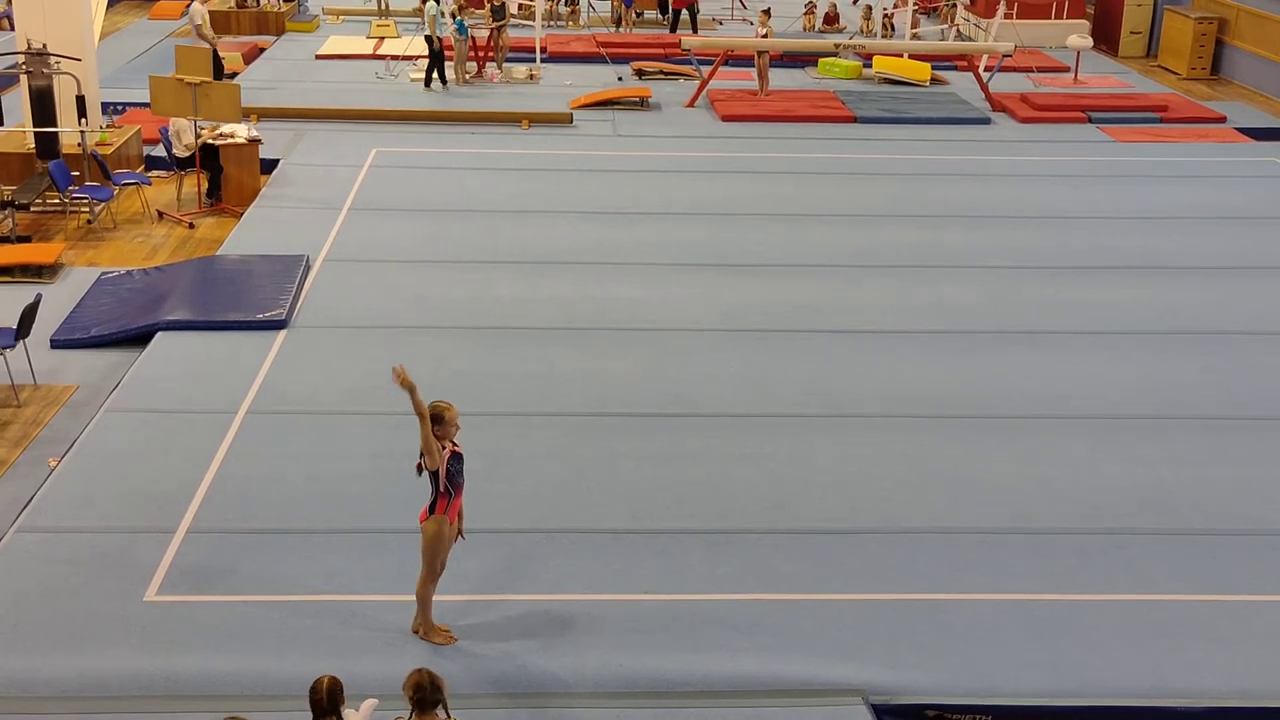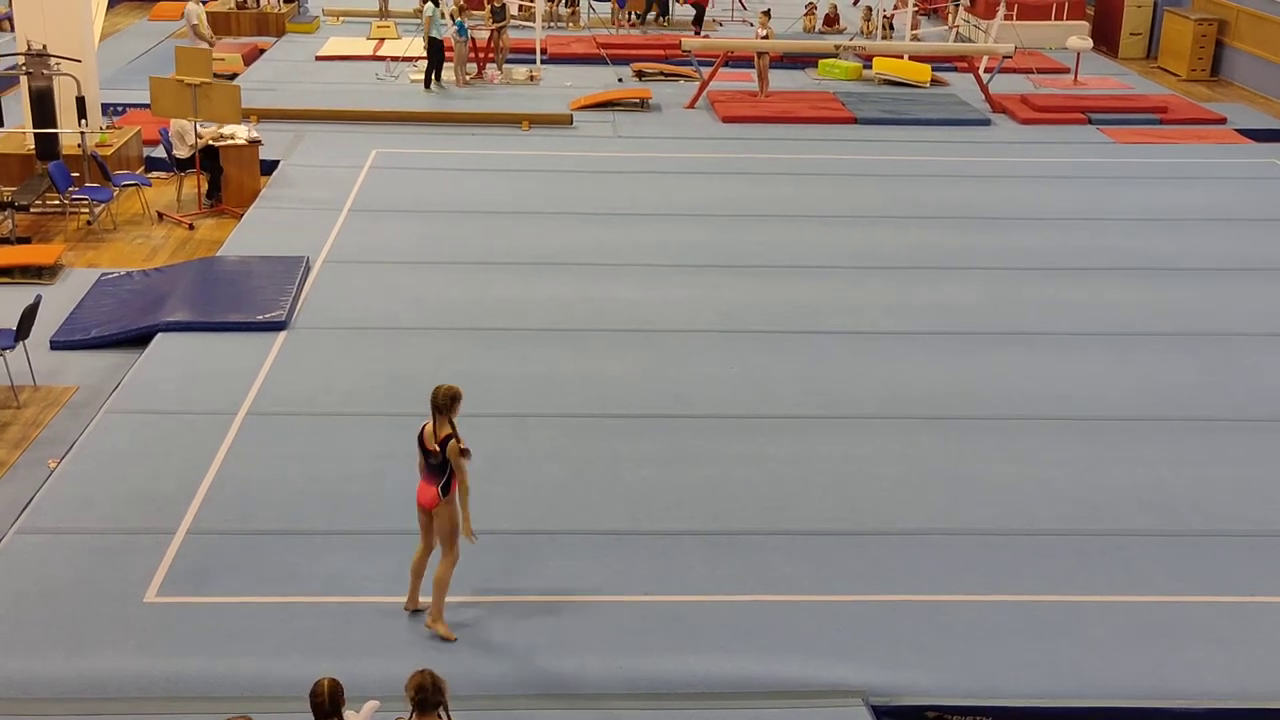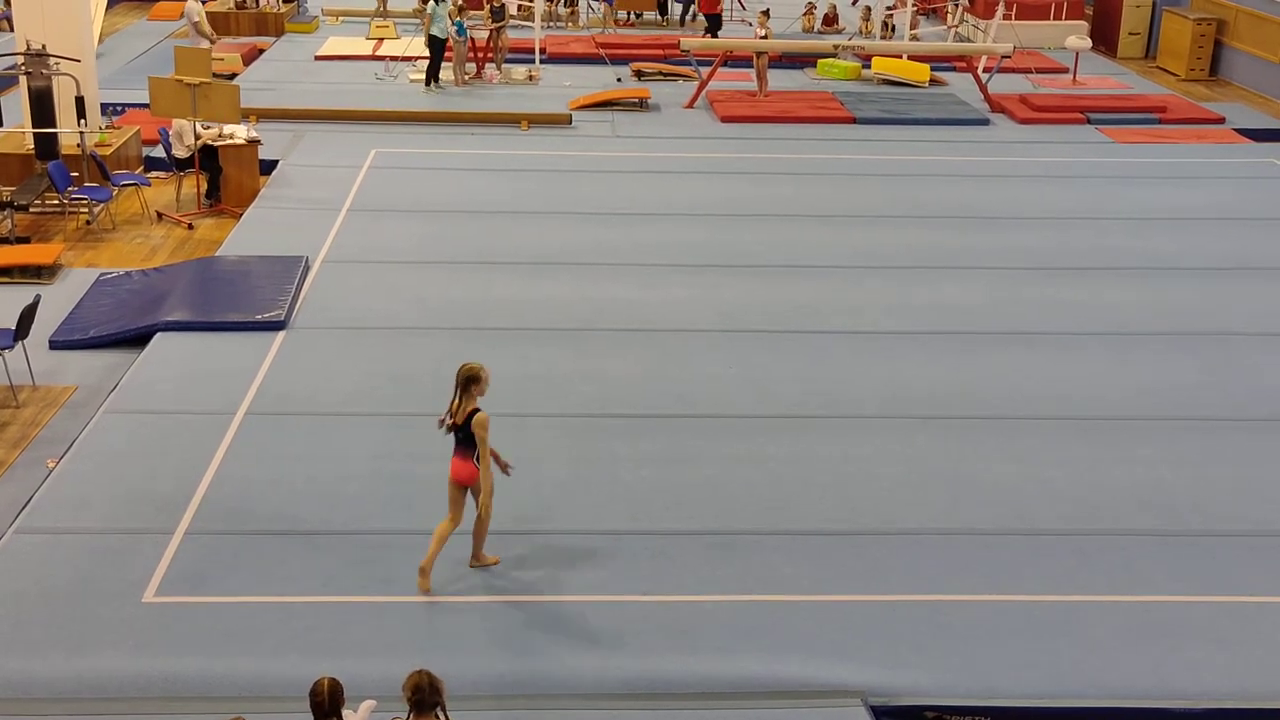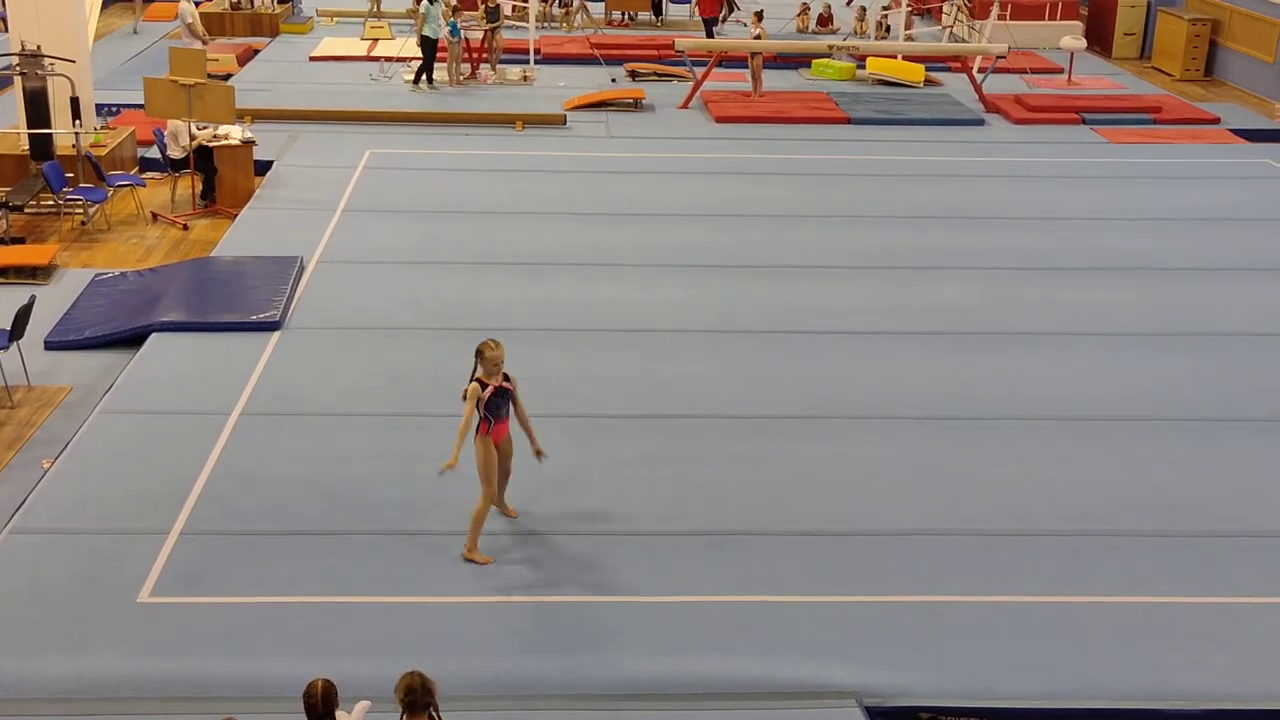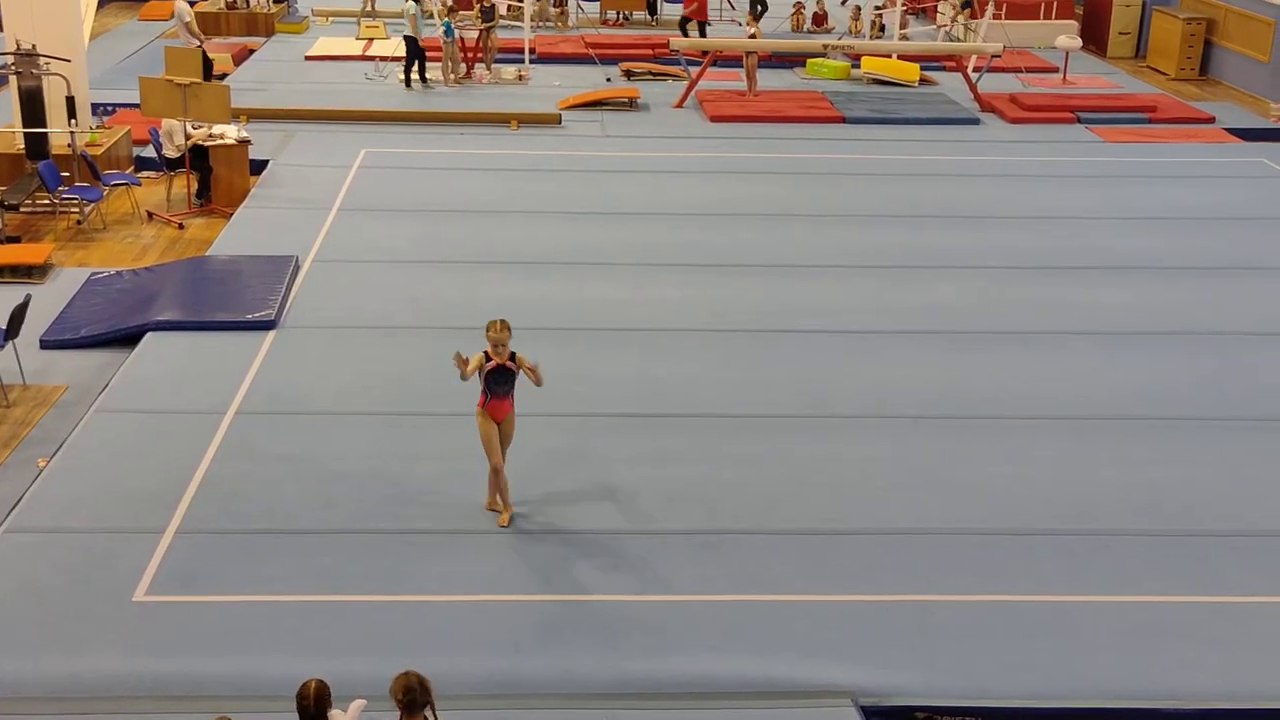
dt=0.5s
person 1, frame 1
left shoulder: (454, 449)
right shoulder: (433, 452)
right elbow: (424, 418)
left wrist: (458, 520)
right wrist: (412, 392)
left hip: (449, 517)
right hip: (436, 519)
left knee: (437, 569)
right knee: (430, 572)
left ankle: (422, 621)
right ankle: (427, 627)
person 1, frame 2
left shoulder: (424, 430)
right shoulder: (455, 443)
right elbow: (462, 482)
right wrist: (466, 520)
left hip: (423, 492)
right hip: (442, 498)
left knee: (425, 546)
right knee: (450, 555)
left ankle: (412, 600)
right ankle: (435, 617)
person 1, frame 3
left shoulder: (455, 406)
right shoulder: (480, 417)
right elbow: (482, 454)
left wrist: (497, 458)
right wrist: (486, 493)
left hip: (457, 466)
right hip: (473, 469)
left knee: (452, 518)
right knee: (483, 514)
left ankle: (427, 565)
right ankle: (477, 556)
person 1, frame 4
left shoulder: (509, 381)
right shoulder: (476, 387)
left elbow: (520, 412)
right elbow: (466, 420)
left wrist: (533, 442)
right wrist: (455, 455)
left hip: (504, 435)
right hip: (485, 439)
left knee: (505, 473)
right knee: (488, 492)
left ankle: (500, 502)
right ankle: (471, 548)
person 1, frame 5
left shoulder: (517, 359)
right shoulder: (481, 358)
left elbow: (538, 383)
right elbow: (465, 377)
left wrist: (535, 373)
right wrist: (464, 371)
left hip: (507, 413)
right hip: (486, 414)
left knee: (499, 462)
right knee: (497, 465)
left ankle: (492, 501)
right ankle: (507, 506)
